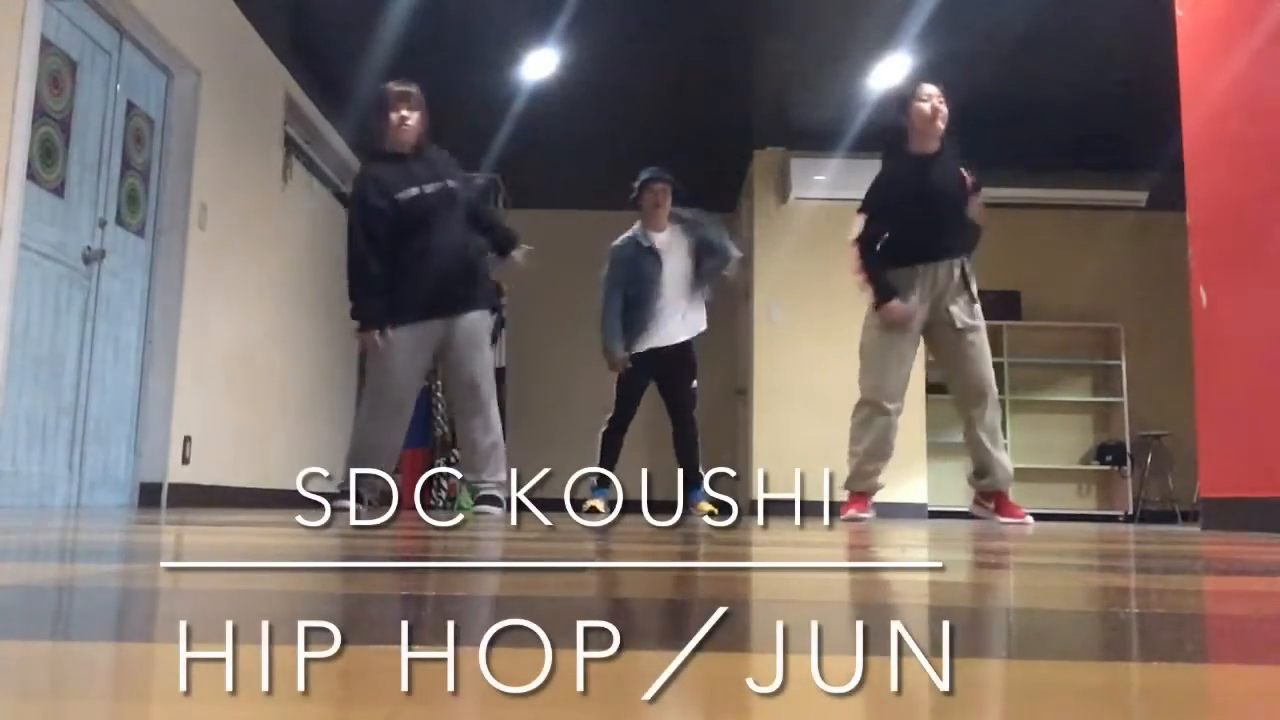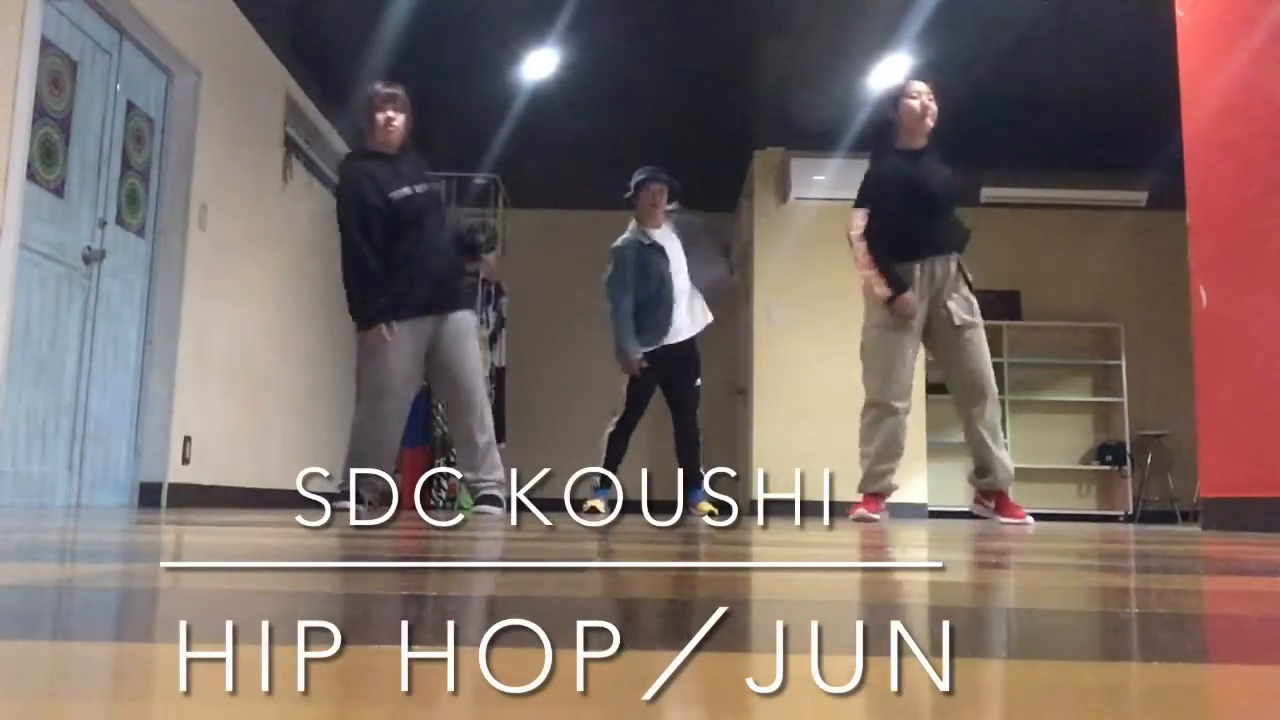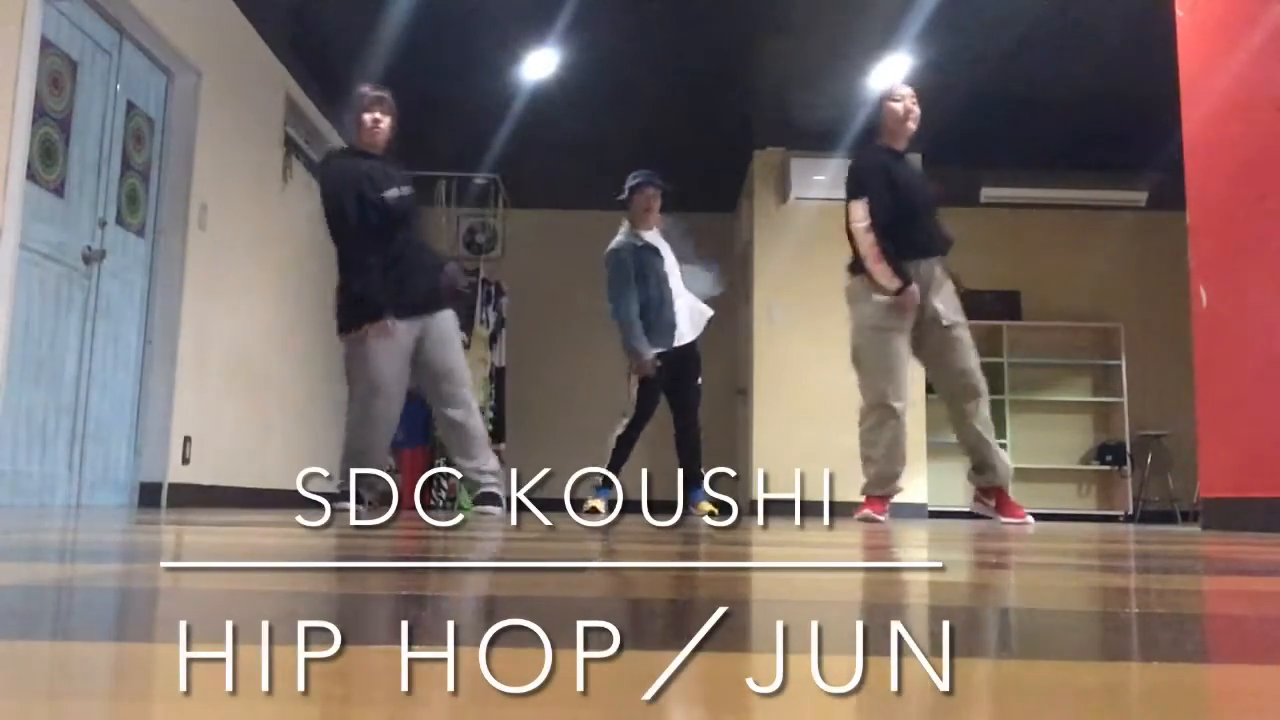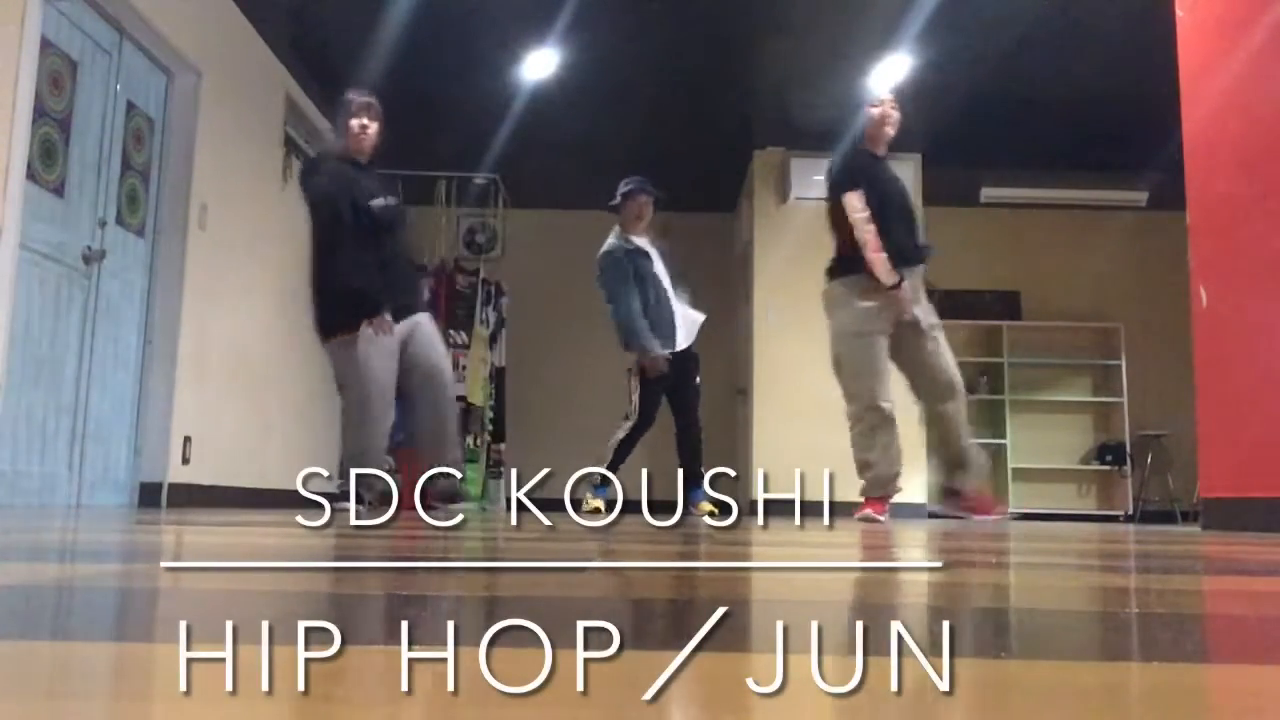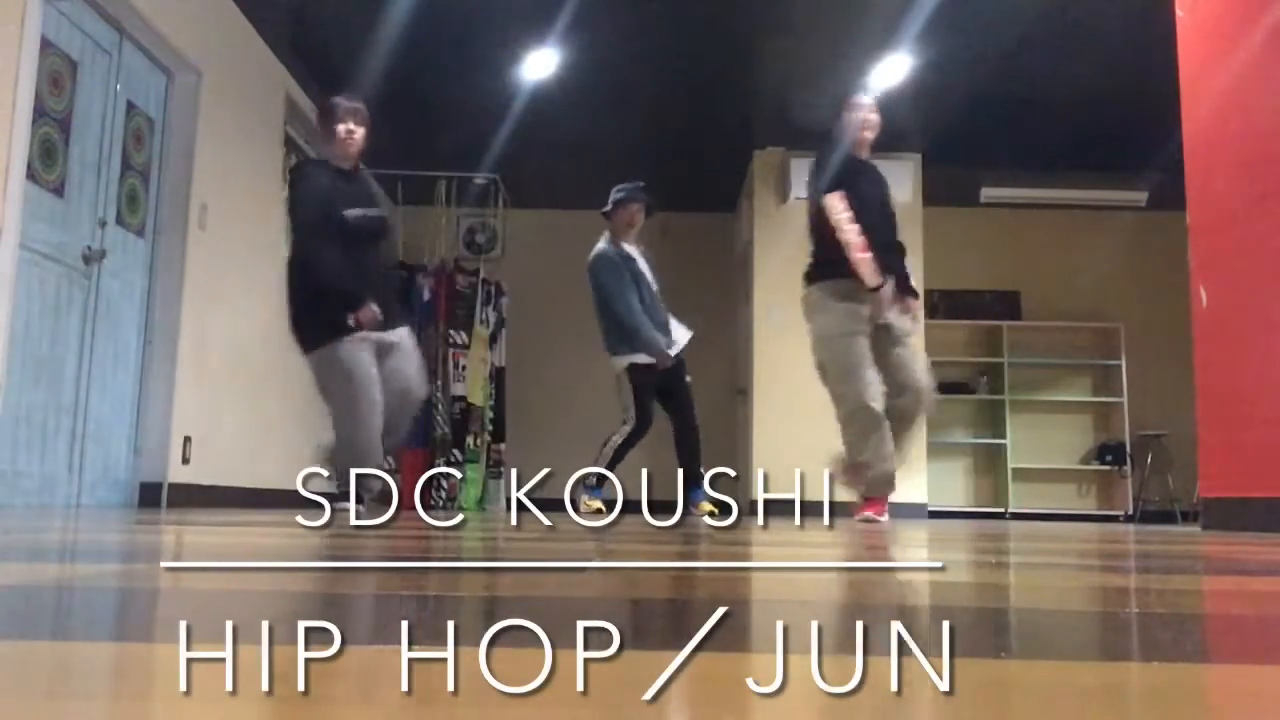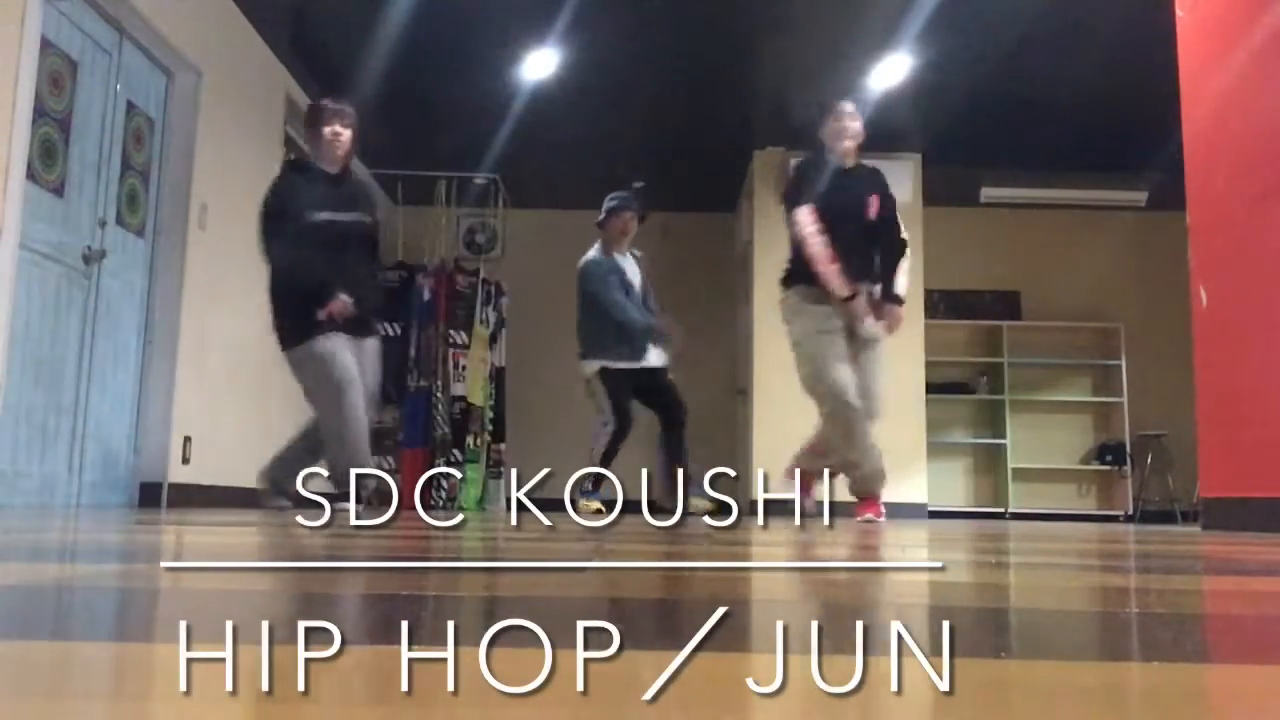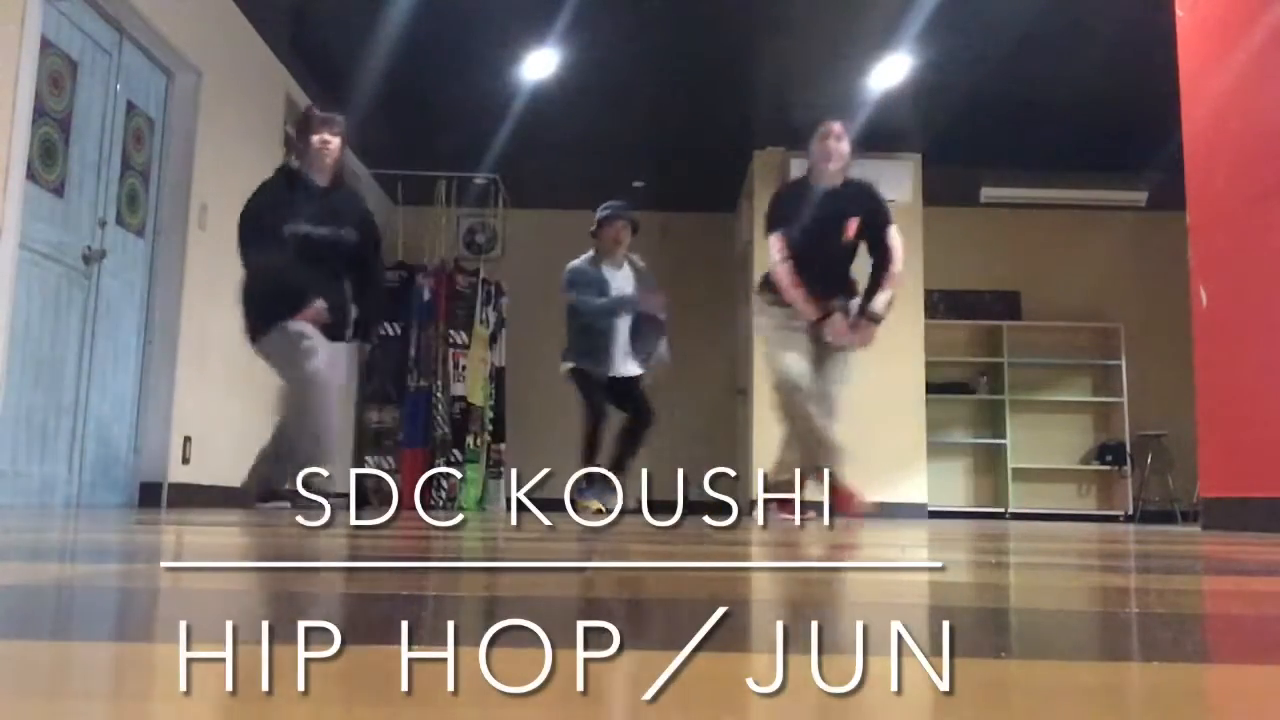
dt=0.1s
person 1, frame 1
left shoulder: (948, 155)
right shoulder: (896, 173)
right elbow: (862, 240)
left wrist: (971, 196)
right wrist: (882, 295)
left hip: (955, 281)
right hip: (900, 286)
left knee: (980, 389)
right knee: (882, 393)
left ankle: (992, 491)
right ankle: (861, 491)
person 1, frame 2
left shoulder: (932, 159)
right shoulder: (887, 167)
right elbow: (860, 235)
right wrist: (890, 291)
left hip: (949, 278)
right hip: (901, 282)
left knee: (979, 386)
right knee: (887, 393)
left ankle: (992, 490)
right ankle: (873, 491)
person 1, frame 3
left shoulder: (908, 165)
right shoulder: (868, 164)
right elbow: (862, 229)
right wrist: (894, 284)
left hip: (932, 282)
right hip: (882, 286)
left knee: (968, 385)
right knee: (885, 396)
left ankle: (993, 489)
right ankle: (881, 491)
person 1, frame 4
left shoulder: (885, 172)
right shoulder: (851, 164)
right elbow: (860, 222)
right wrist: (889, 282)
left hip: (908, 287)
right hip: (860, 290)
left knee: (946, 386)
right knee: (872, 400)
left ankle: (960, 487)
right ankle: (878, 492)
person 1, frame 5
left shoulder: (874, 176)
right shoulder: (832, 165)
right elbow: (844, 224)
left wrist: (906, 288)
right wrist: (875, 284)
left hip: (883, 295)
right hip: (836, 294)
left knee: (915, 390)
right knee: (862, 400)
left ankle: (862, 470)
right ankle: (876, 491)
person 1, frame 6
left shoulder: (874, 180)
right shoulder: (808, 175)
left elbow: (898, 242)
right elbow: (809, 237)
left wrist: (894, 295)
right wrist: (845, 293)
left hip: (862, 299)
right hip: (812, 298)
left knee: (862, 402)
right knee: (839, 393)
left ankle: (806, 471)
right ankle: (868, 491)
person 1, frame 7
left shoulder: (865, 197)
right shoulder: (790, 196)
left elbow: (892, 258)
right elbow: (779, 262)
left wrist: (872, 311)
right wrist: (818, 314)
left hip: (837, 307)
right hip: (784, 306)
left knee: (824, 400)
right knee: (792, 379)
left ankle: (785, 486)
right ankle: (833, 479)
person 2, frame 1
left shoulder: (443, 162)
right shoulder: (373, 178)
left elbow: (474, 208)
right elbow: (364, 254)
left wrist: (505, 240)
right wrist: (369, 316)
left hip: (467, 304)
right hip: (405, 313)
left knee: (477, 399)
right knee: (387, 403)
left ankle: (489, 487)
right ankle: (359, 489)
person 2, frame 2
left shoulder: (417, 166)
right shoulder: (359, 175)
right elbow: (357, 250)
left wrist: (469, 250)
right wrist: (370, 310)
left hip: (450, 303)
right hip: (395, 311)
left knee: (470, 396)
right knee: (383, 404)
left ankle: (487, 487)
right ankle: (357, 489)
person 2, frame 3
left shoulder: (387, 169)
right shoulder: (344, 172)
right elbow: (353, 244)
left wrist: (434, 270)
right wrist: (371, 306)
left hip: (427, 303)
right hip: (378, 311)
left knee: (456, 394)
right knee: (375, 403)
left ankle: (486, 484)
right ankle: (360, 491)
person 2, frame 4
left shoulder: (370, 177)
right shoulder: (330, 178)
right elbow: (340, 249)
right wrist: (370, 305)
left hip: (405, 307)
right hip: (358, 314)
left knee: (438, 385)
right knee: (371, 405)
left ankle: (444, 479)
right ankle: (361, 490)
person 2, frame 5
left shoulder: (362, 186)
right shoulder: (312, 184)
right elbow: (315, 253)
left wrist: (386, 300)
right wrist: (354, 301)
left hip: (383, 317)
right hip: (334, 318)
left knee: (410, 391)
right knee: (363, 407)
left ankle: (357, 480)
right ankle: (362, 491)
person 2, frame 6
left shoulder: (359, 193)
right shoulder: (292, 187)
right elbow: (283, 252)
left wrist: (368, 302)
right wrist: (323, 292)
left hip: (355, 318)
right hip: (309, 318)
left knee: (356, 406)
right knee: (344, 402)
left ankle: (281, 480)
right ankle: (355, 489)
person 2, frame 7
left shoulder: (352, 205)
right shoulder: (276, 194)
left elbow: (367, 268)
right elbow: (257, 253)
left wrist: (366, 324)
right wrist: (302, 296)
left hip: (332, 321)
right hip: (279, 315)
left knee: (329, 402)
right knee: (316, 382)
left ankle: (268, 482)
right ankle: (327, 482)
person 3, frame 1
left shoulder: (688, 225)
right shoulder: (627, 247)
left elbow: (713, 232)
right elbow: (613, 299)
left wrist: (727, 255)
right wrist: (612, 345)
left hip: (680, 343)
right hip: (640, 346)
left knee: (685, 420)
right knee: (620, 418)
left ankle: (695, 493)
right ankle: (600, 490)
person 3, frame 2
left shoulder: (672, 224)
right shoulder: (627, 247)
right elbow: (620, 300)
right wrist: (625, 349)
left hip: (683, 340)
right hip: (647, 345)
left knee: (687, 419)
right knee: (628, 417)
left ankle: (695, 493)
right ankle: (602, 490)
person 3, frame 3
left shoulder: (661, 234)
right shoulder: (622, 249)
right elbow: (624, 305)
right wrist: (638, 350)
left hip: (686, 340)
right hip: (653, 349)
left knee: (689, 420)
right knee: (638, 416)
left ankle: (695, 493)
right ankle: (603, 490)
person 3, frame 4
left shoulder: (647, 242)
right shoulder: (614, 253)
right elbow: (625, 306)
right wrist: (646, 349)
left hip: (681, 345)
right hip: (653, 351)
left knee: (689, 420)
right knee: (640, 419)
left ankle: (695, 493)
right ankle: (599, 488)
person 3, frame 5
left shoulder: (636, 252)
right shoulder: (604, 257)
right elbow: (625, 307)
right wrist: (656, 344)
left hip: (667, 351)
right hip: (633, 355)
left knee: (687, 418)
right knee: (638, 422)
left ankle: (695, 494)
right ankle: (591, 489)
person 3, frame 6
left shoulder: (634, 259)
right shoulder: (594, 265)
right elbow: (616, 308)
left wrist: (660, 329)
right wrist: (656, 327)
left hip: (643, 358)
right hip: (606, 361)
left knee: (675, 413)
right knee: (617, 423)
left ankle: (683, 490)
right ankle: (588, 491)
person 3, frame 7
left shoulder: (639, 270)
right shoulder: (580, 271)
left elbow: (655, 312)
right elbow: (587, 310)
left wrist: (655, 346)
right wrist: (631, 301)
left hip: (623, 365)
right hip: (586, 361)
left knee: (642, 415)
right knee: (596, 415)
left ankle: (599, 483)
right ankle: (588, 488)
